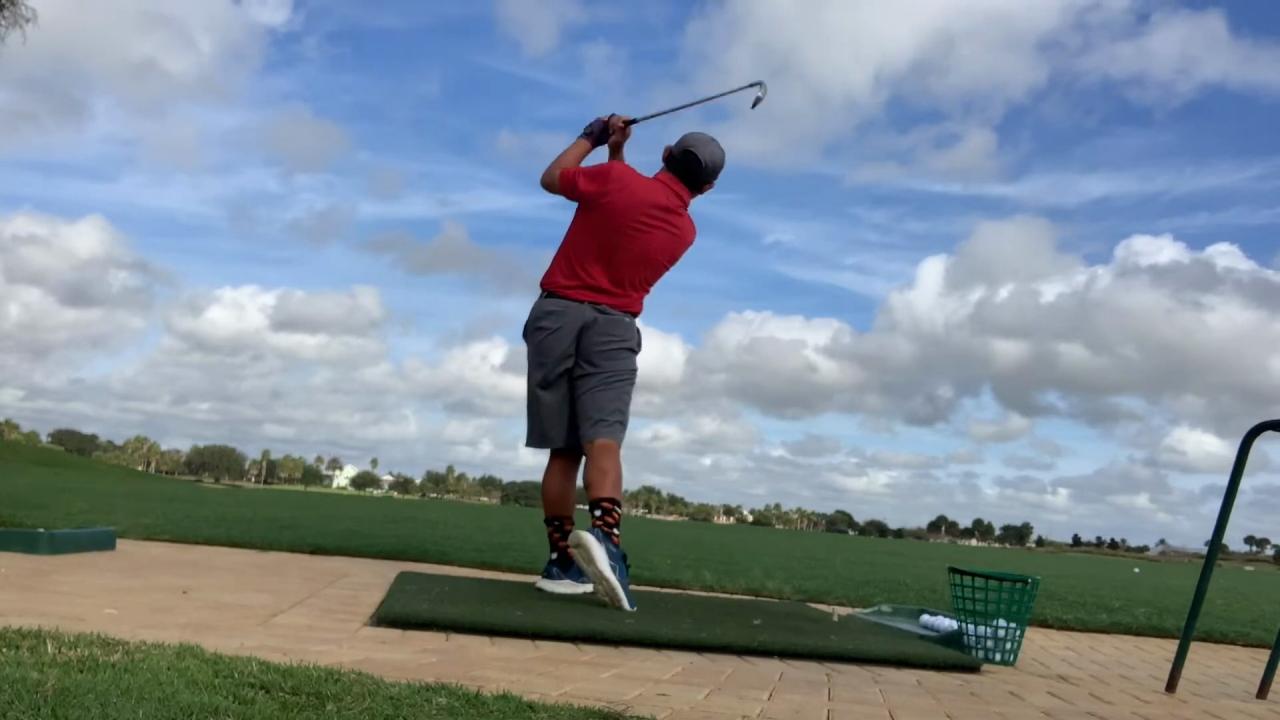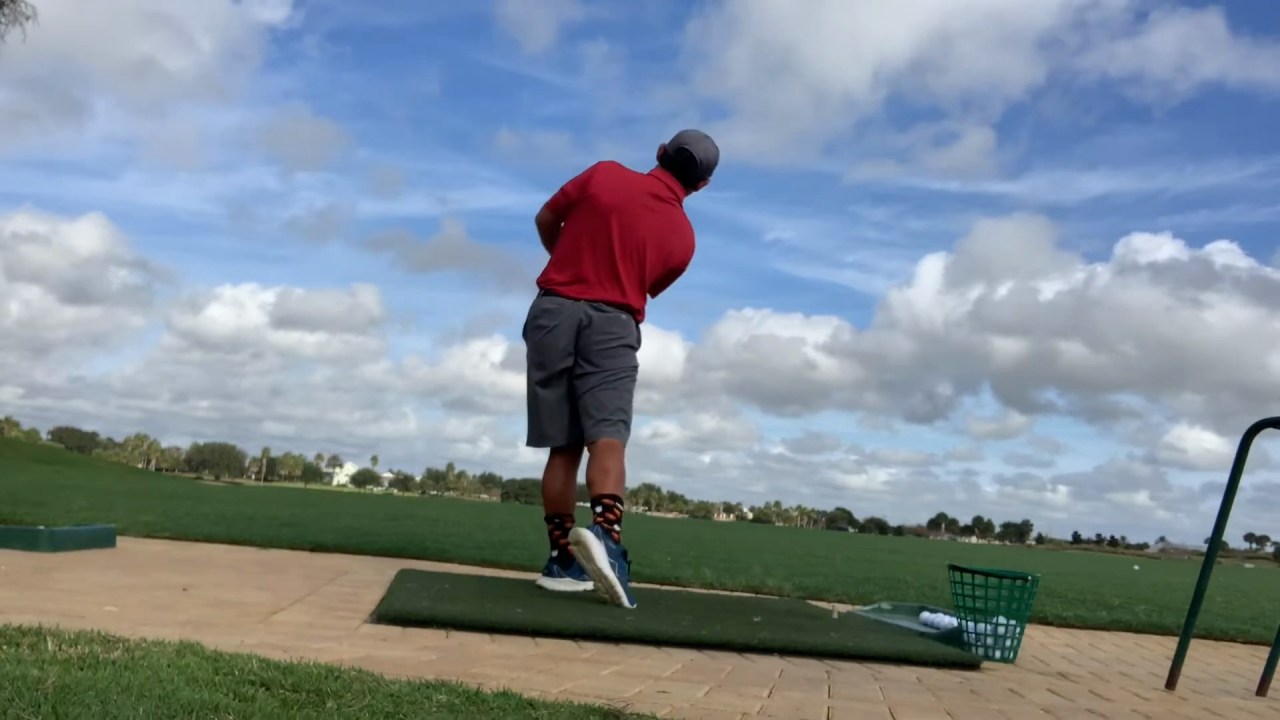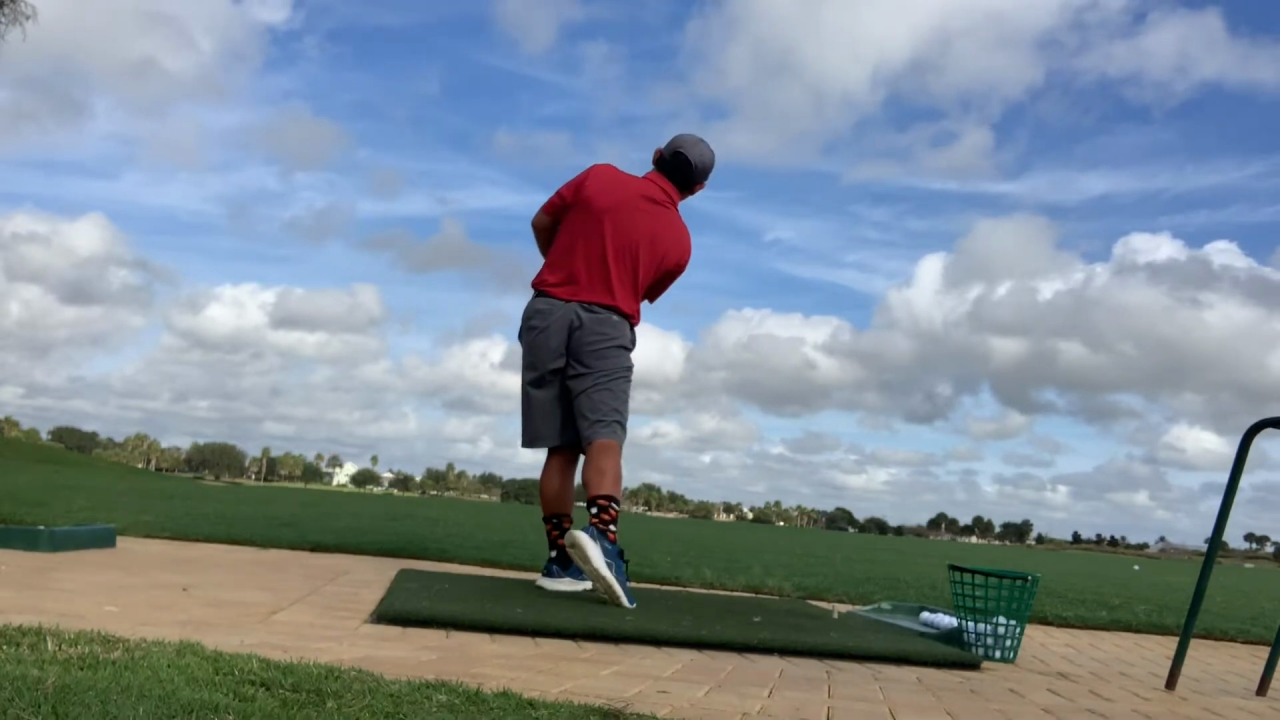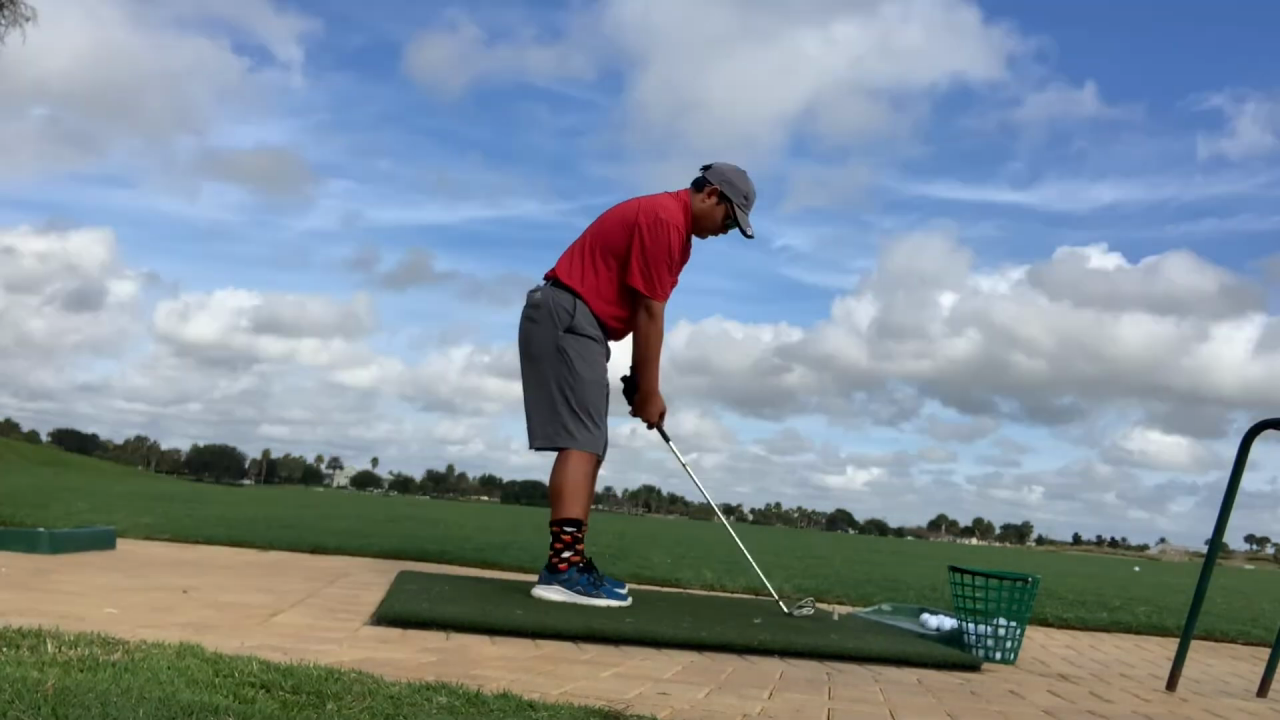
dt=0.4s
person 1, frame 1
left shoulder: (618, 182)
right shoulder: (683, 233)
left elbow: (550, 180)
left wrist: (592, 138)
right wrist: (618, 153)
left hip: (555, 314)
right hip: (610, 327)
left knee: (563, 447)
right knee: (603, 438)
left ankle: (562, 561)
right ankle: (603, 535)
person 1, frame 2
left shoulder: (604, 174)
right shoulder: (682, 237)
left elbow: (545, 220)
left hip: (554, 312)
right hip: (612, 324)
left knee: (563, 445)
right knee: (607, 435)
left ankle: (562, 558)
right ankle: (604, 531)
person 1, frame 3
left shoulder: (600, 177)
right shoulder: (678, 240)
left elbow: (541, 223)
left hip: (547, 313)
right hip: (605, 326)
left knee: (561, 446)
right knee: (604, 435)
left ankle: (561, 559)
right ankle: (601, 532)
person 1, frame 4
left shoulder: (667, 220)
right shoulder: (664, 218)
left elbow: (641, 310)
right elbow: (649, 312)
left wrist: (640, 381)
right wrist: (649, 390)
left hip: (572, 321)
right hip: (566, 317)
left knee: (586, 444)
right knee: (581, 442)
left ankle: (567, 563)
right ankle: (563, 568)
